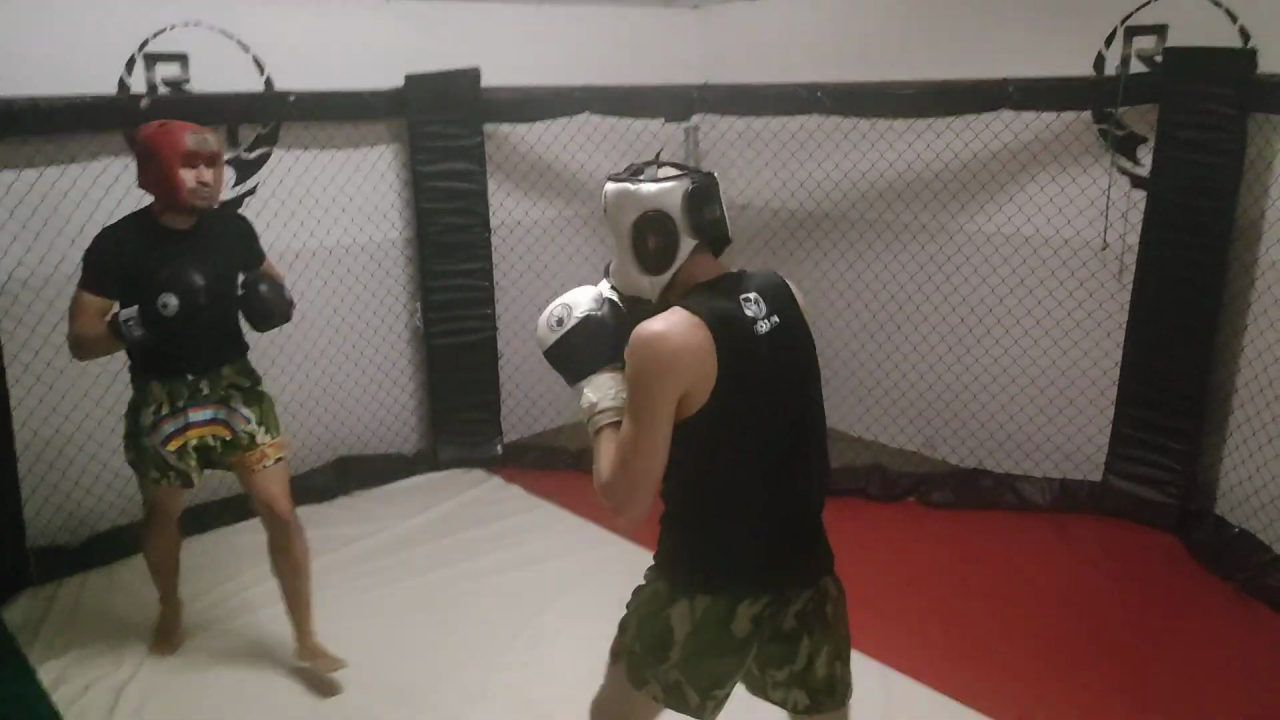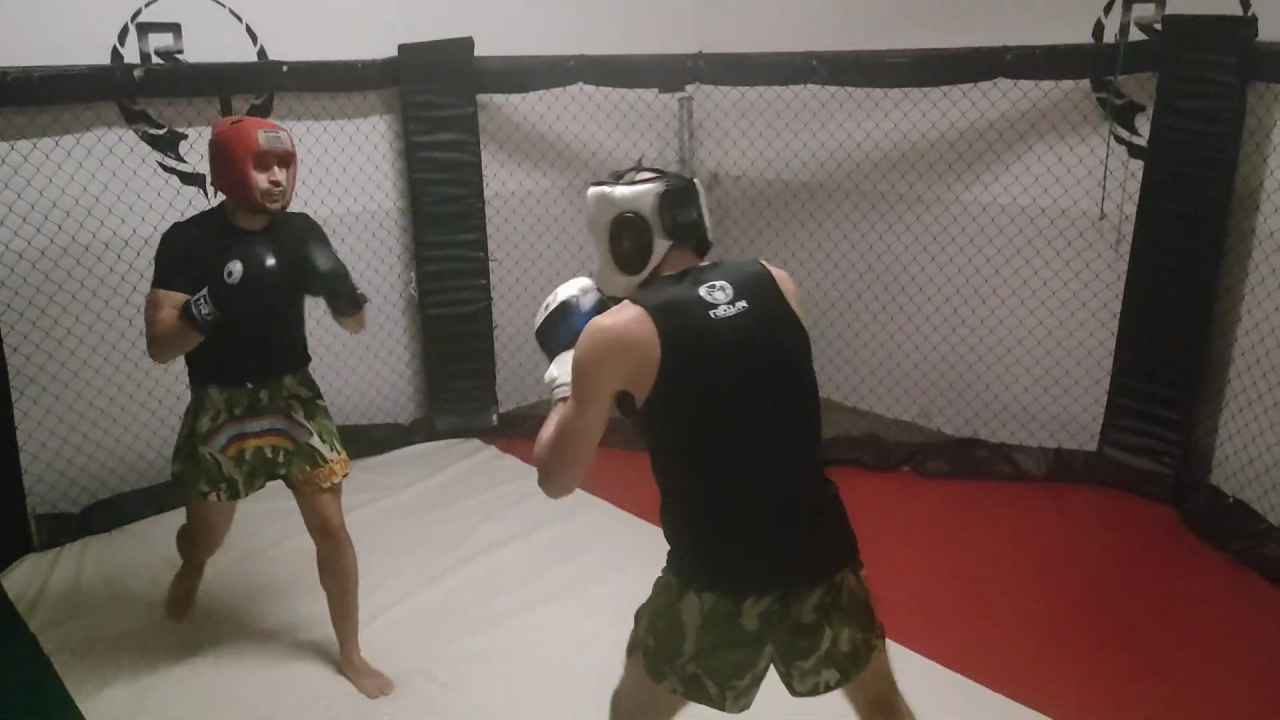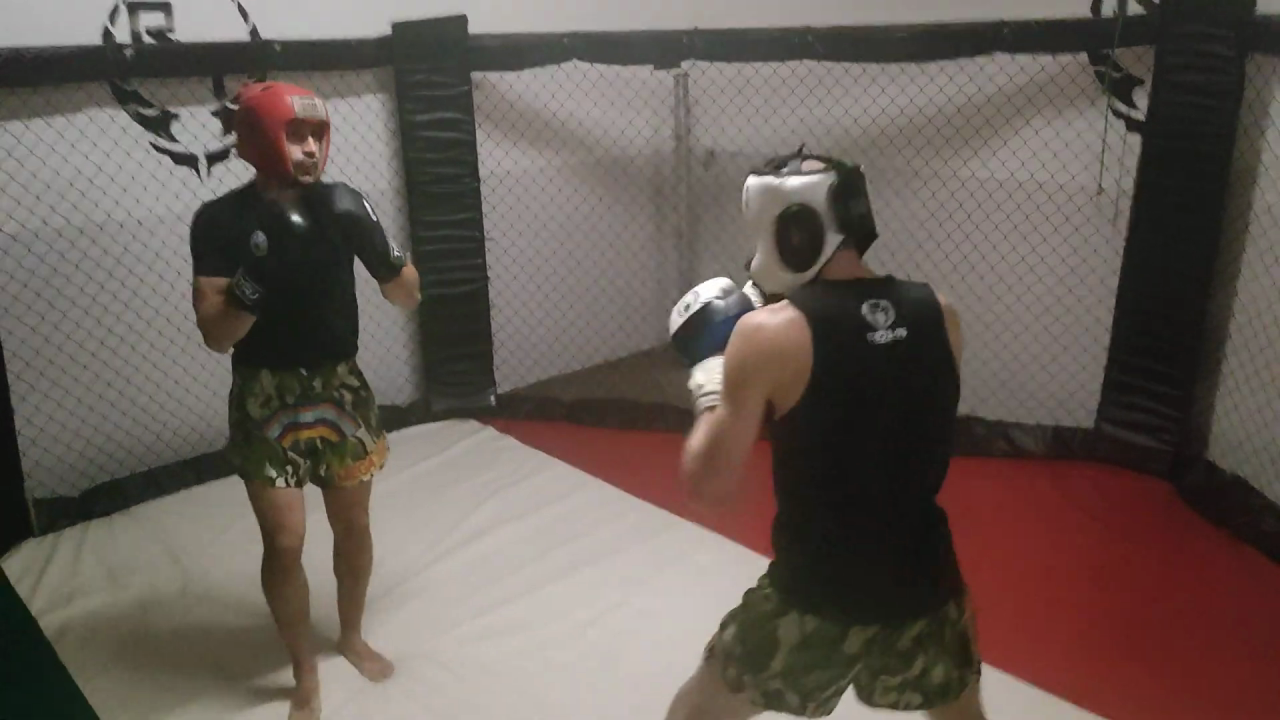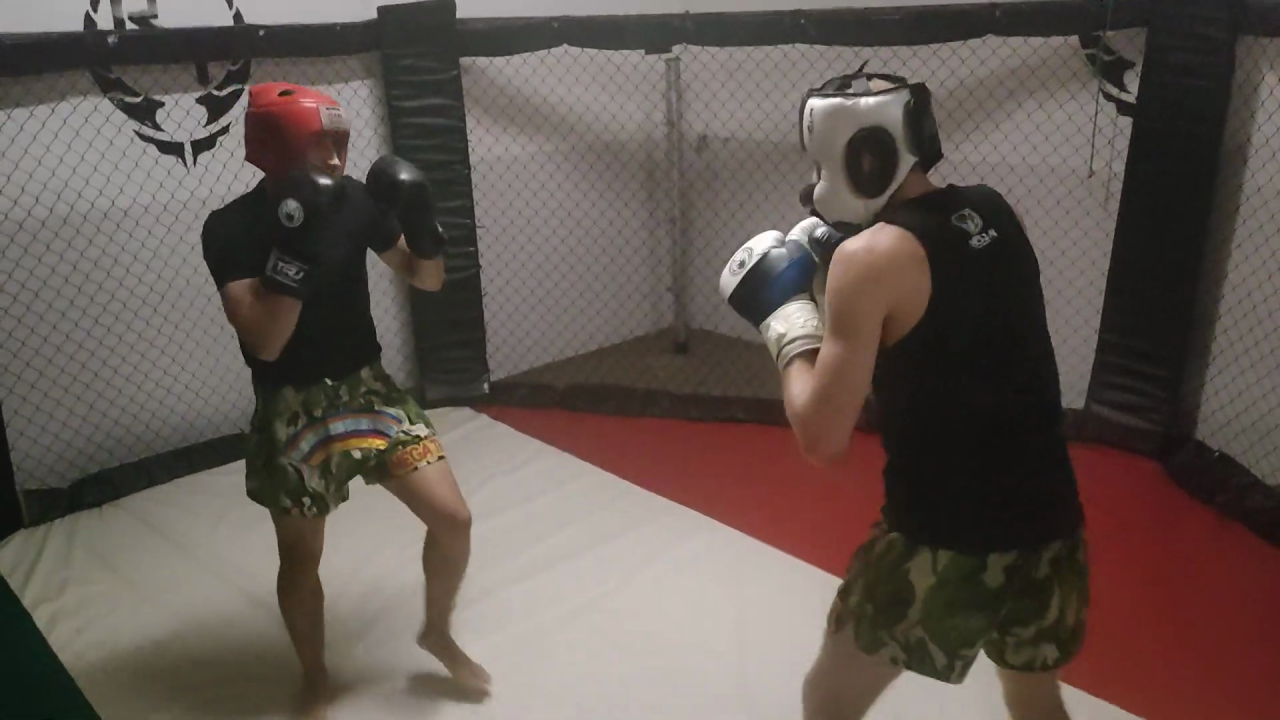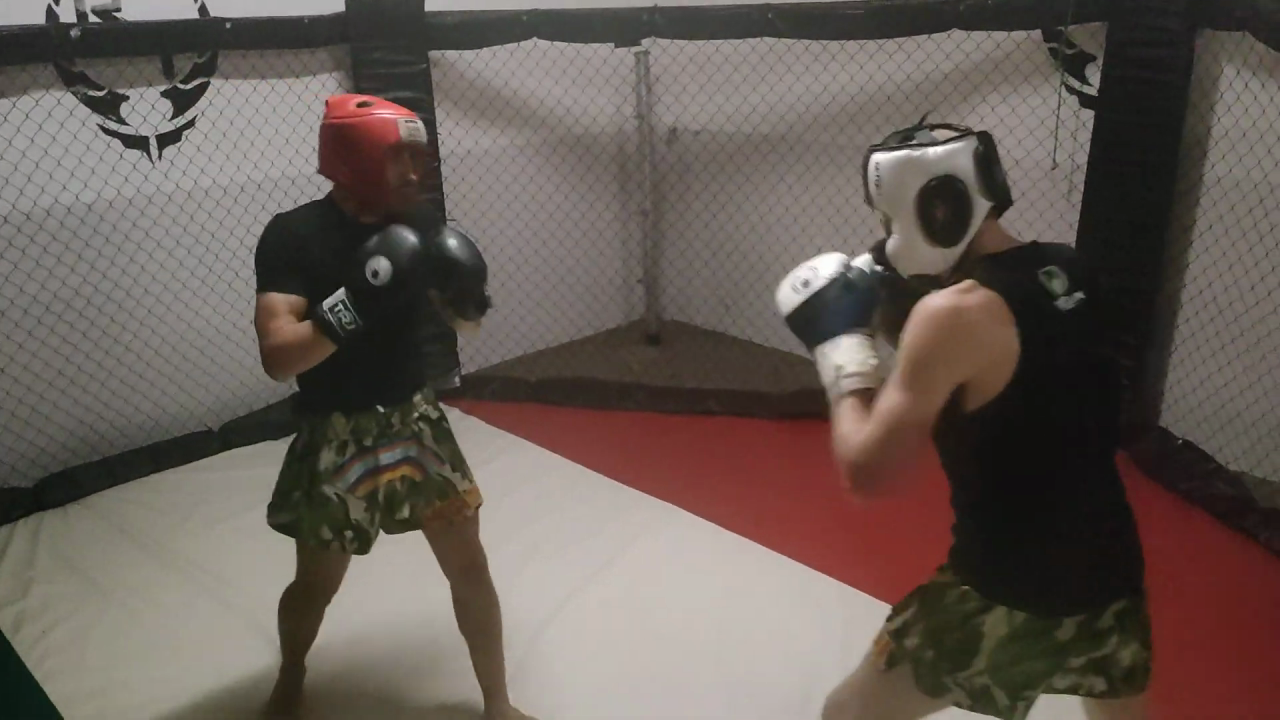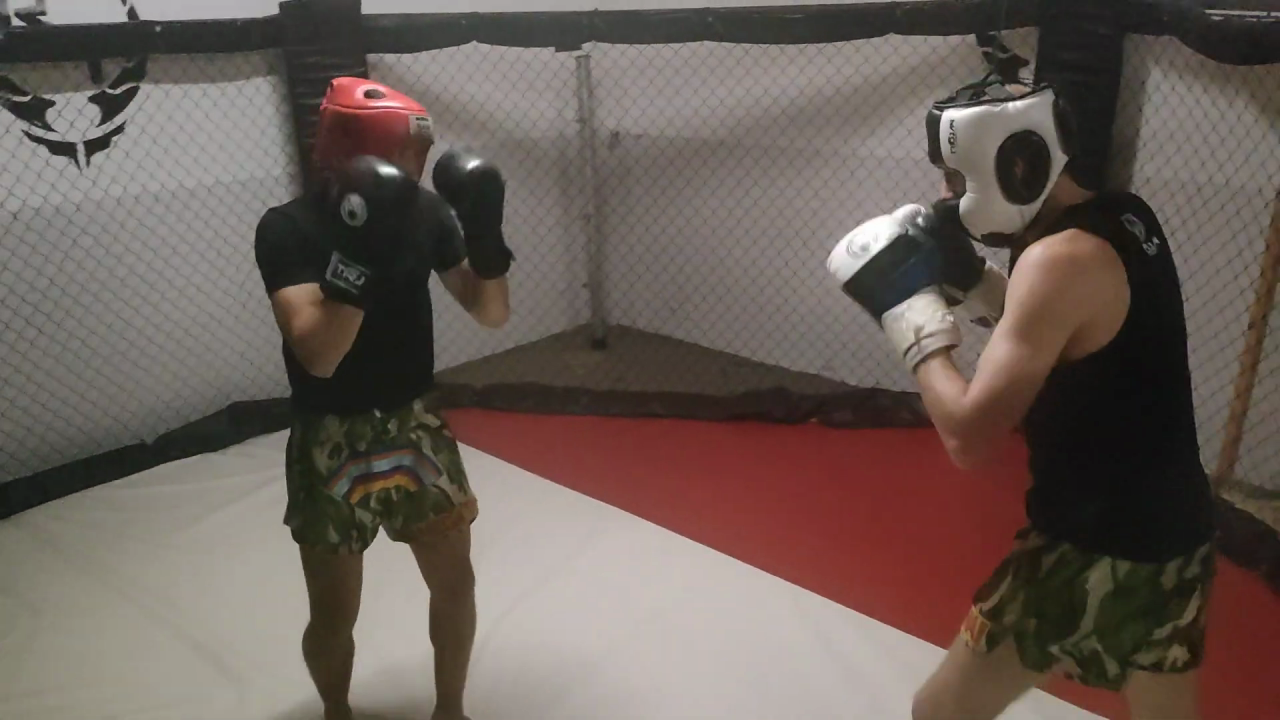
dt=0.3s
person 1, frame 1
left shoulder: (231, 229)
right shoulder: (116, 244)
left elbow: (268, 281)
right elbow: (81, 342)
left wrist: (273, 299)
right wrist: (143, 319)
left hip: (233, 384)
right hip: (163, 398)
left knee: (280, 511)
right knee: (161, 518)
left ankle: (306, 638)
right ankle: (171, 607)
person 1, frame 2
left shoulder: (302, 233)
right shoulder: (187, 241)
left elbow: (356, 326)
right elbow: (160, 345)
left wrist: (343, 293)
right wrist: (216, 299)
left hip: (292, 394)
right hip: (221, 404)
left knee: (331, 528)
right knee: (207, 531)
left ankle: (351, 653)
right ankle: (190, 572)
person 1, frame 3
left shoulder: (342, 204)
right shoulder: (220, 220)
left elbow: (409, 295)
right elbow: (217, 333)
left wrist: (381, 254)
right wrist: (259, 273)
left hip: (341, 385)
right hip: (266, 394)
left knee: (353, 524)
right knee: (285, 541)
left ankle: (351, 633)
person 1, frame 4
left shoulder: (354, 198)
right shoulder: (230, 228)
left elbow: (427, 280)
right elbow: (264, 342)
left wrist: (423, 226)
right wrist: (293, 251)
left hip: (369, 390)
right hip: (293, 411)
left knee: (452, 518)
right knee: (300, 558)
left ankle: (438, 630)
person 1, frame 5
left shoulder: (414, 225)
right shoulder: (293, 236)
left elbow: (458, 316)
right elbow: (278, 358)
left wrist: (467, 298)
right wrist: (357, 303)
left hip: (416, 419)
right hip: (336, 436)
left knee: (469, 567)
right knee: (317, 584)
person 1, frame 6
left shoulder: (423, 212)
right shoulder: (287, 230)
left elbow: (491, 313)
right elbow: (319, 357)
left wrist: (486, 234)
right wrist: (357, 253)
left hip: (416, 426)
right hip: (332, 441)
left knee: (453, 581)
right knee: (335, 615)
person 2, frame 1
left shoulder: (662, 338)
right shoulder: (782, 296)
left elbow: (626, 505)
left wrist: (601, 386)
left hip: (703, 590)
right hip: (804, 576)
person 2, frame 2
left shoulder: (616, 332)
right shoulder: (774, 284)
left elbow: (556, 477)
left wrist: (569, 365)
left hip: (716, 584)
right hip: (820, 559)
person 2, frame 3
left shoulder: (769, 332)
right shoulder: (938, 315)
left elbow: (706, 483)
left wrist: (713, 377)
left hip: (815, 601)
right hip: (925, 590)
person 2, frame 4
left shoulder: (869, 256)
right shoulder: (998, 217)
left elbow: (821, 436)
left wrist: (788, 315)
left hip: (941, 544)
right hip: (1048, 525)
person 2, frame 5
left shoulder: (953, 314)
right shoulder: (1073, 273)
left elbow: (869, 473)
left wrist: (841, 345)
left hip: (1008, 596)
right hip: (1111, 577)
person 2, frame 6
left shoulder: (1058, 261)
right shoulder: (1128, 220)
left elbow: (970, 439)
left wrist: (913, 311)
right wrist: (975, 285)
left hip: (1094, 552)
right hip: (1177, 536)
